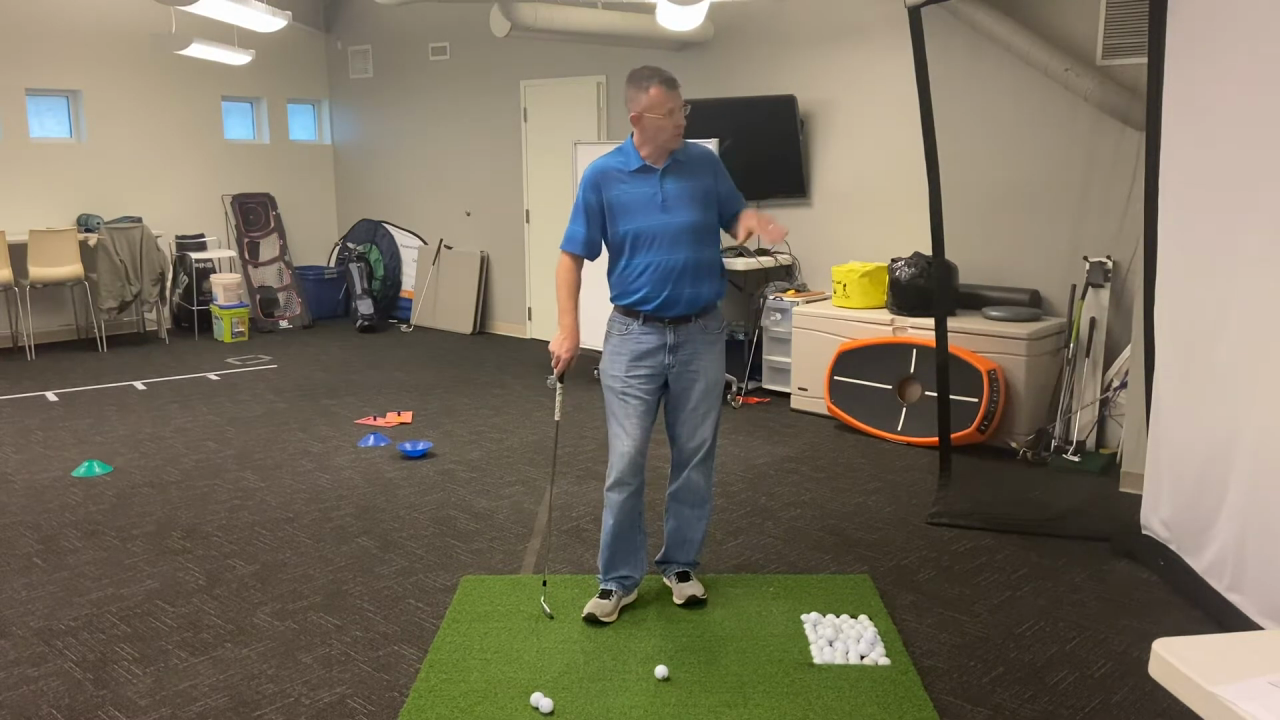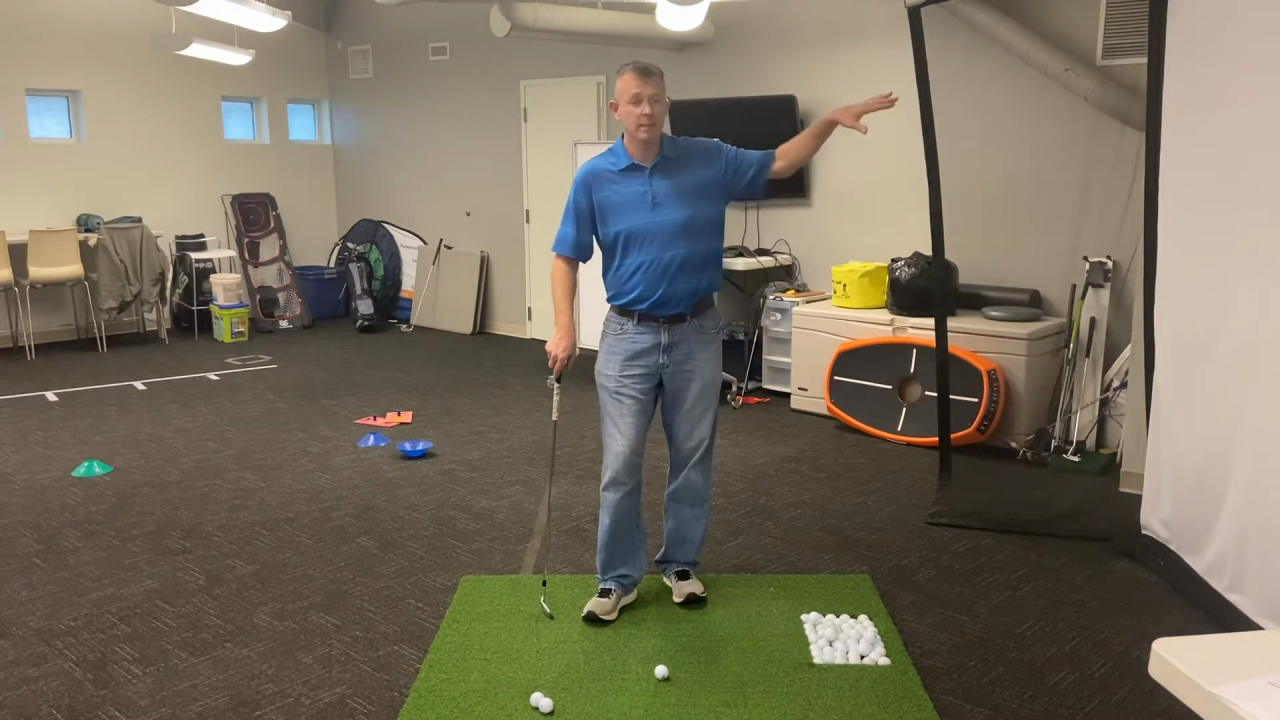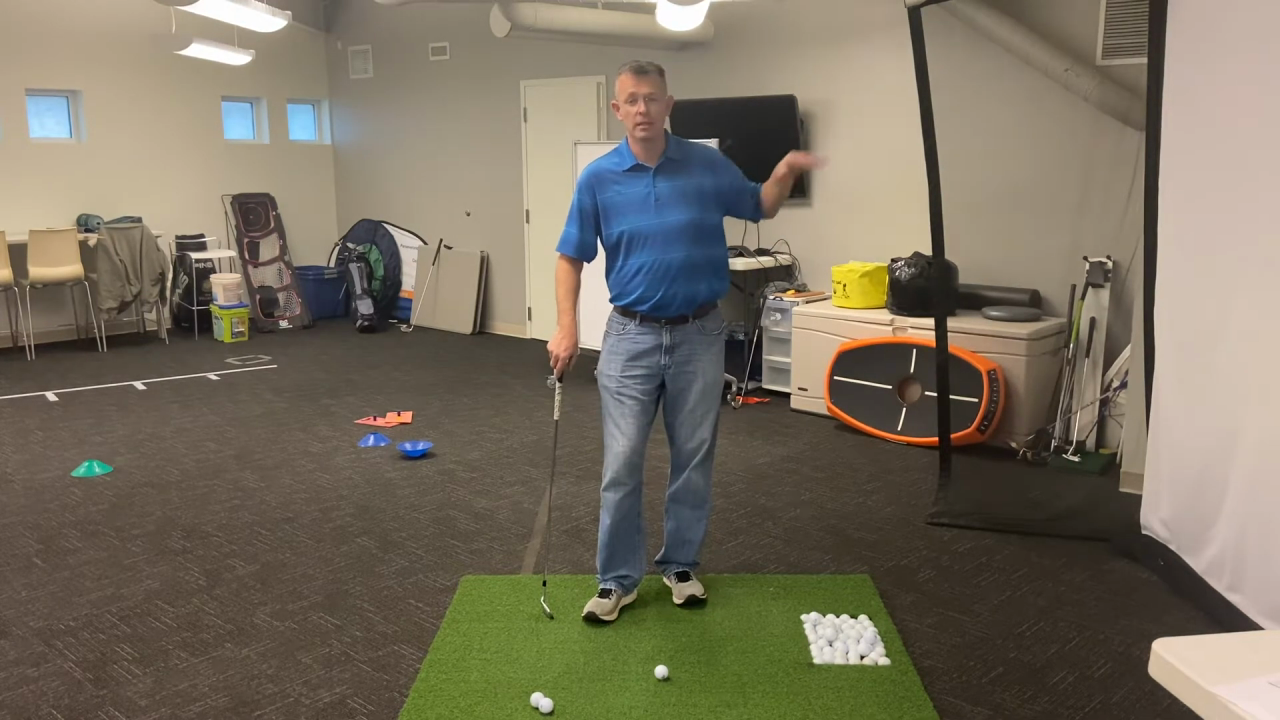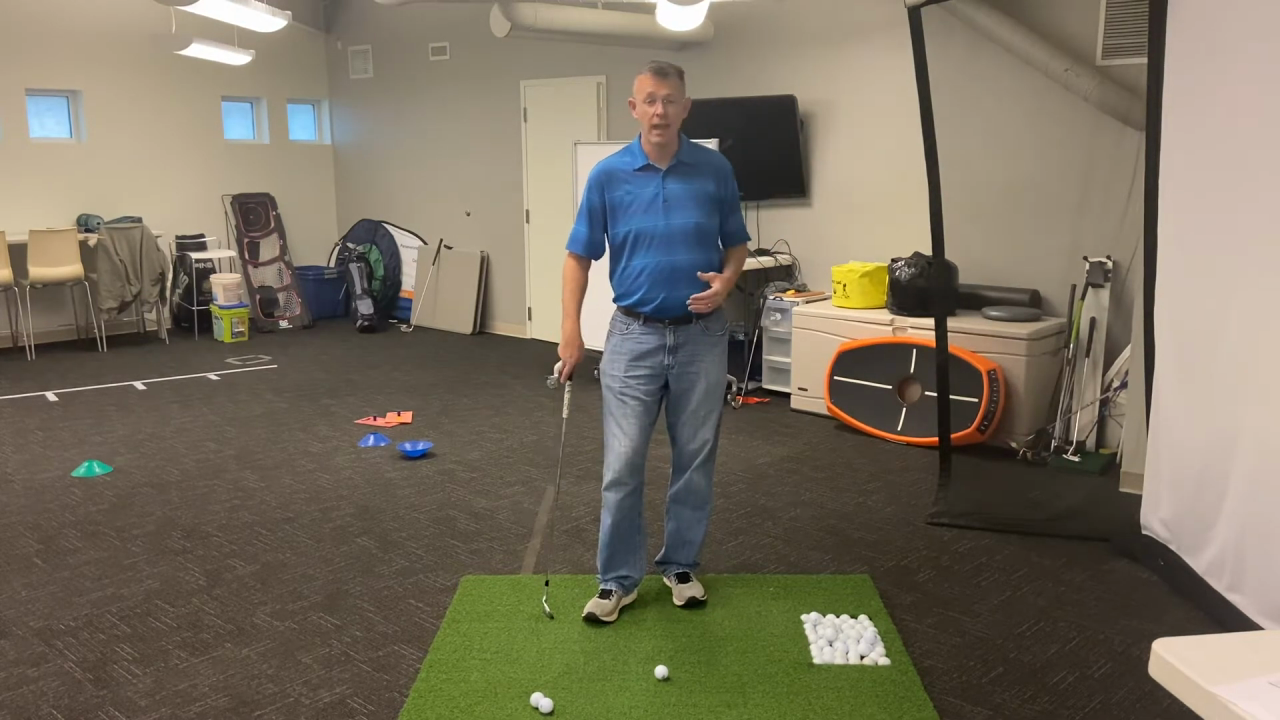
dt=0.5s
person 1, frame 1
left shoulder: (706, 165)
right shoulder: (602, 176)
left elbow: (735, 217)
right elbow: (572, 256)
left wrist: (752, 218)
right wrist: (567, 329)
left hip: (701, 333)
right hip: (634, 334)
left knee: (695, 458)
right knee: (626, 461)
left ankle: (680, 563)
right ankle: (618, 578)
person 1, frame 2
left shoulder: (708, 160)
right shoulder: (593, 177)
left elbow: (781, 162)
right elbow: (566, 257)
left wrist: (830, 119)
right wrist: (564, 328)
left hip: (696, 331)
right hip: (629, 334)
left knee: (692, 456)
right knee: (621, 461)
left ankle: (680, 563)
right ankle: (617, 578)
person 1, frame 3
left shoulder: (707, 164)
right shoulder: (597, 177)
left elbow: (761, 206)
right elbow: (570, 257)
left wrist: (785, 169)
right wrist: (566, 327)
left hip: (700, 333)
right hip: (632, 335)
left knee: (694, 459)
right knee: (622, 462)
left ankle: (680, 564)
right ankle: (618, 578)
person 1, frame 4
left shoulder: (715, 170)
right shoulder: (608, 175)
left elbow: (735, 243)
right elbow: (580, 258)
left wrist: (726, 281)
right wrist: (570, 335)
left hip: (701, 335)
right hip: (634, 335)
left knee: (695, 460)
right knee: (622, 464)
left ankle: (680, 565)
right ankle: (618, 579)
